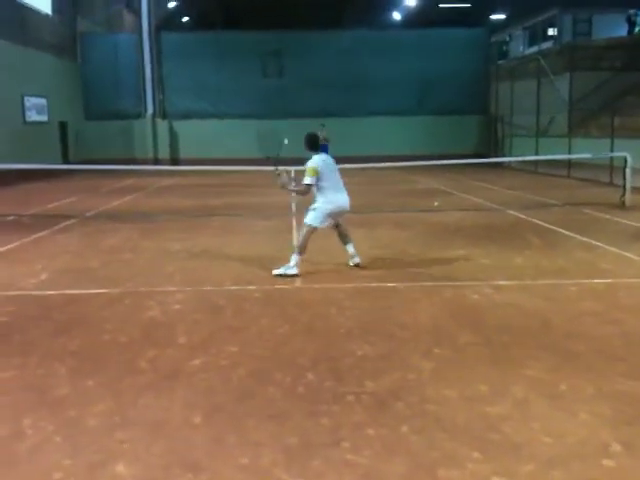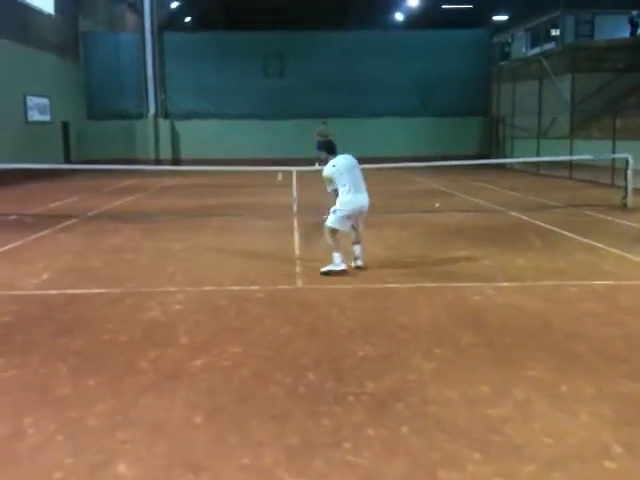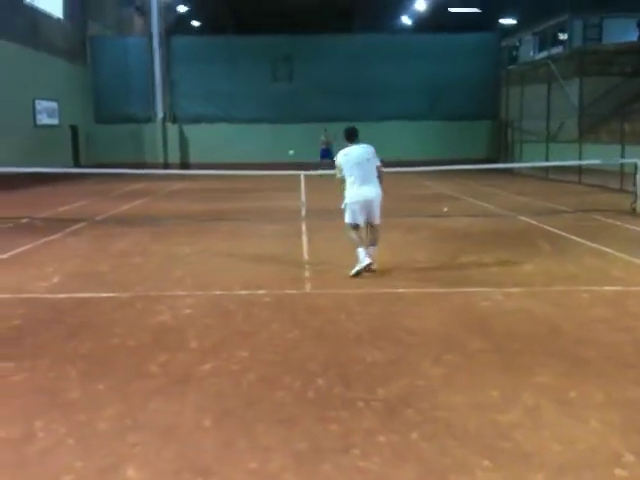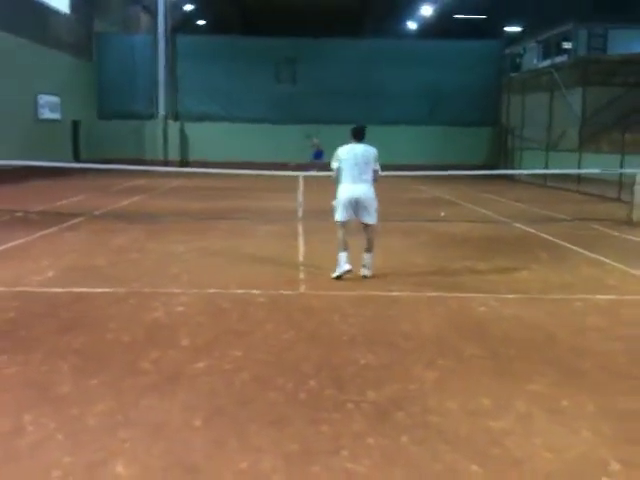
dt=0.3s
person 1, frame 1
left shoulder: (312, 164)
right shoulder: (328, 158)
left elbow: (305, 190)
left wrist: (288, 186)
left hip: (328, 202)
right hip: (344, 200)
left knee: (306, 232)
right knee: (338, 225)
left ankle: (293, 266)
right ankle: (353, 257)
person 1, frame 2
left shoulder: (327, 170)
right shoulder: (350, 158)
left elbow: (336, 193)
right elbow: (359, 181)
left wrist: (334, 210)
left hip: (347, 202)
right hip: (364, 200)
left knee: (330, 232)
right knee: (355, 227)
left ankle: (338, 263)
right ankle: (358, 259)
person 1, frame 3
left shoulder: (340, 156)
right shoulder: (369, 149)
left elbow: (343, 179)
right elbow: (379, 173)
right wrist: (377, 186)
left hip: (354, 195)
right hip: (373, 192)
left knee: (354, 228)
right knee: (373, 227)
left ankle: (364, 258)
right ankle: (369, 259)
person 1, frame 4
left shoulder: (341, 150)
right shoulder: (373, 151)
left elbow: (336, 174)
right elbow: (375, 176)
left hip: (346, 191)
right hip: (366, 192)
left knee: (342, 227)
right knee: (369, 230)
left ankle: (343, 263)
right ankle: (367, 267)
